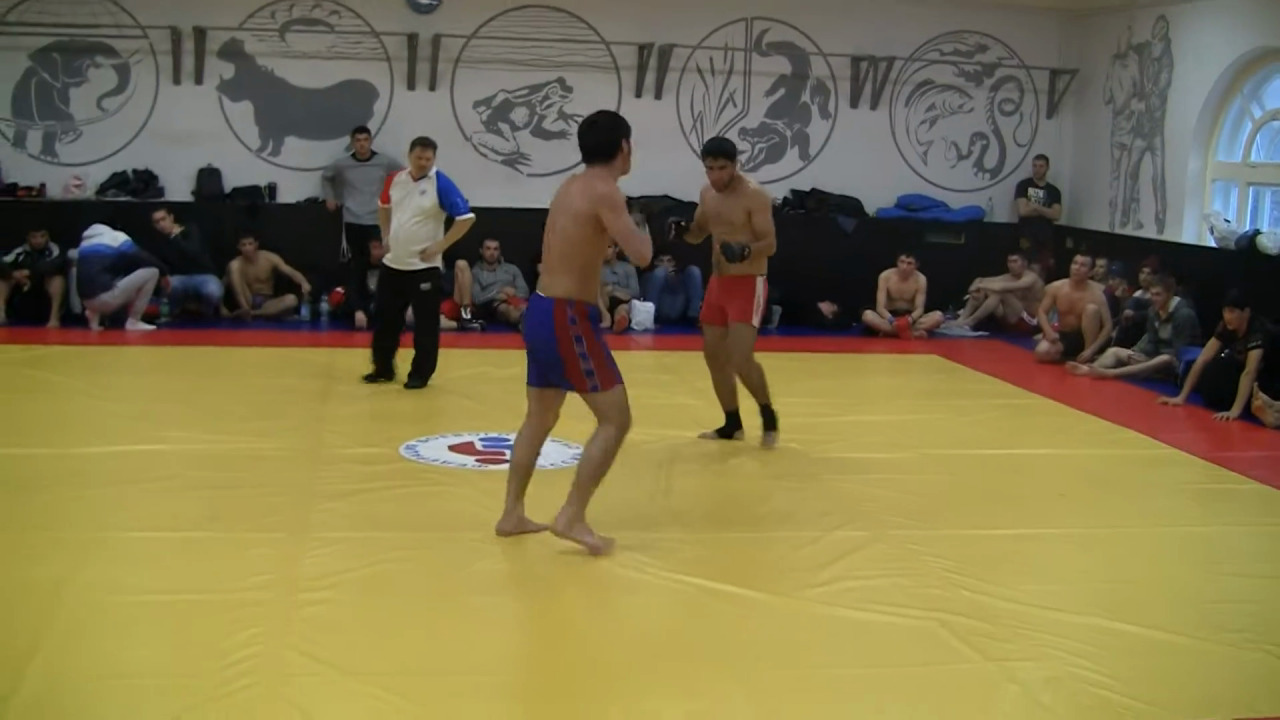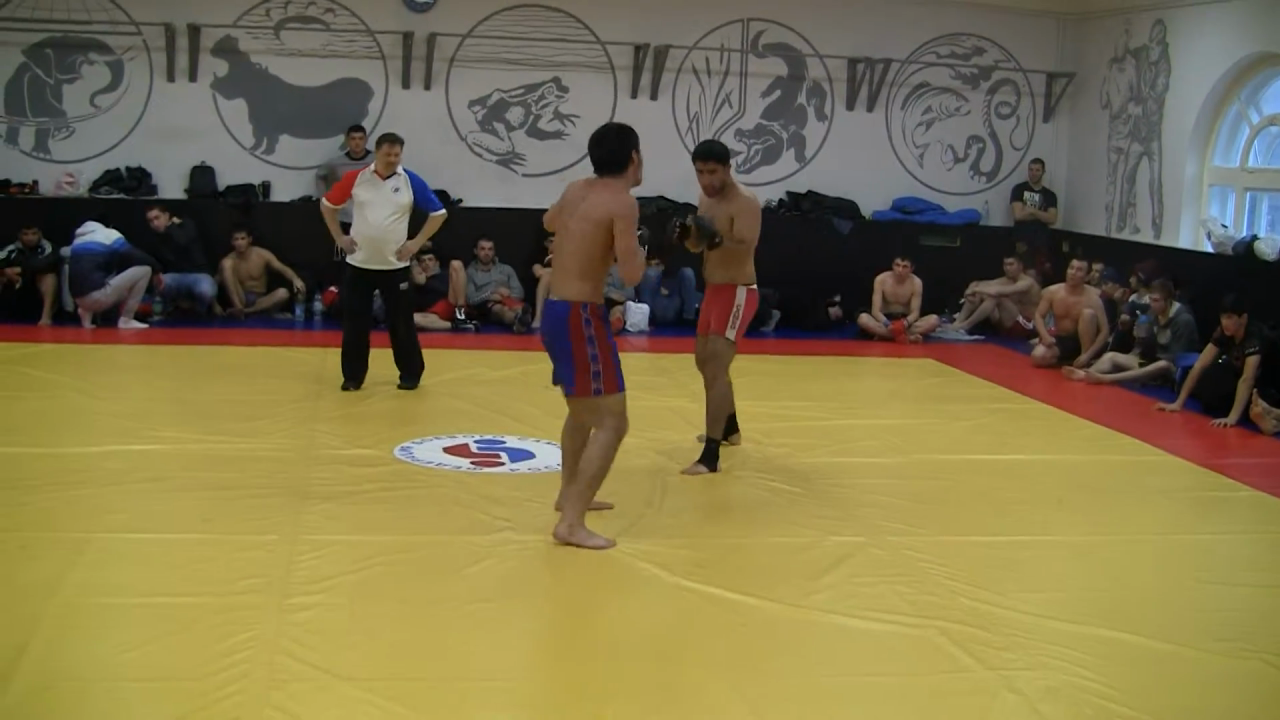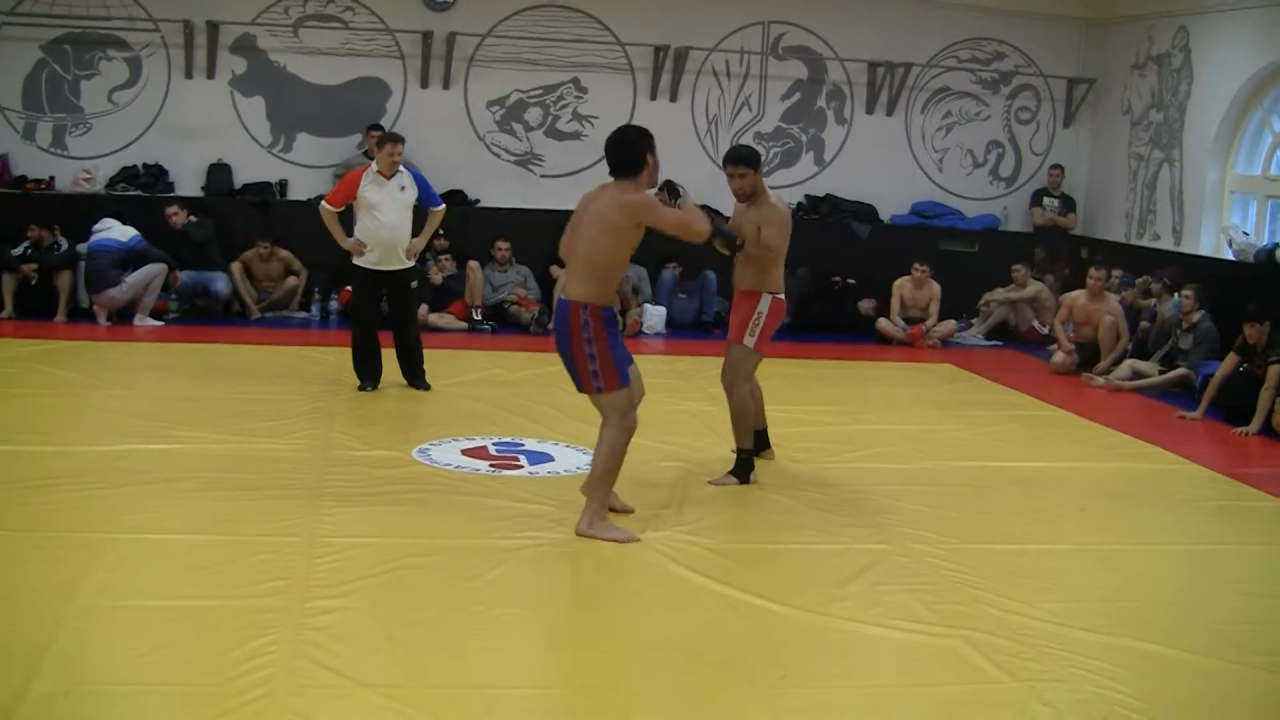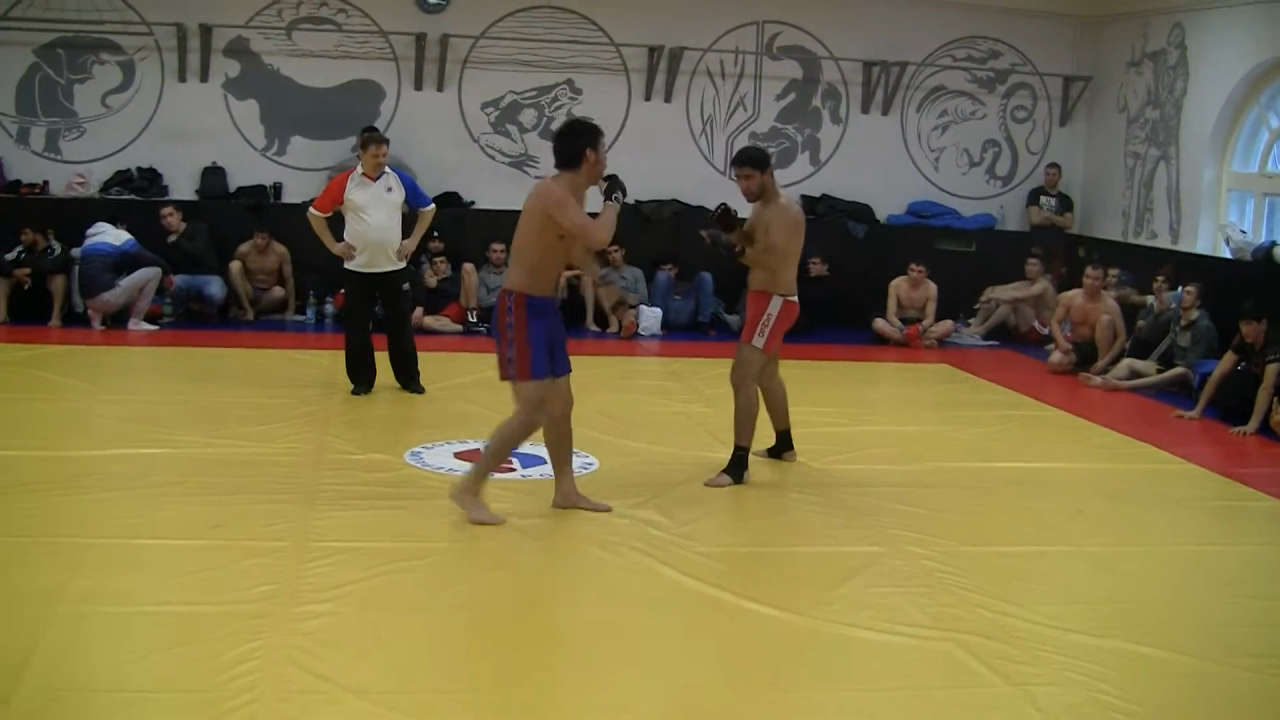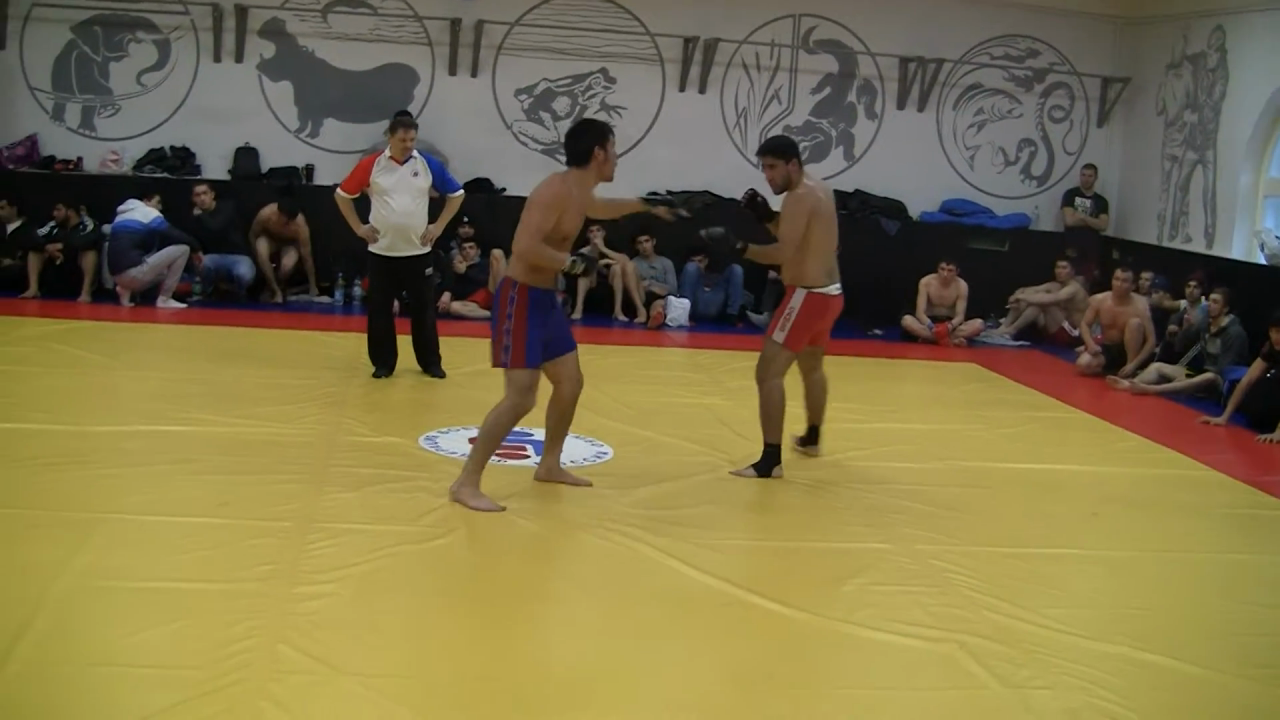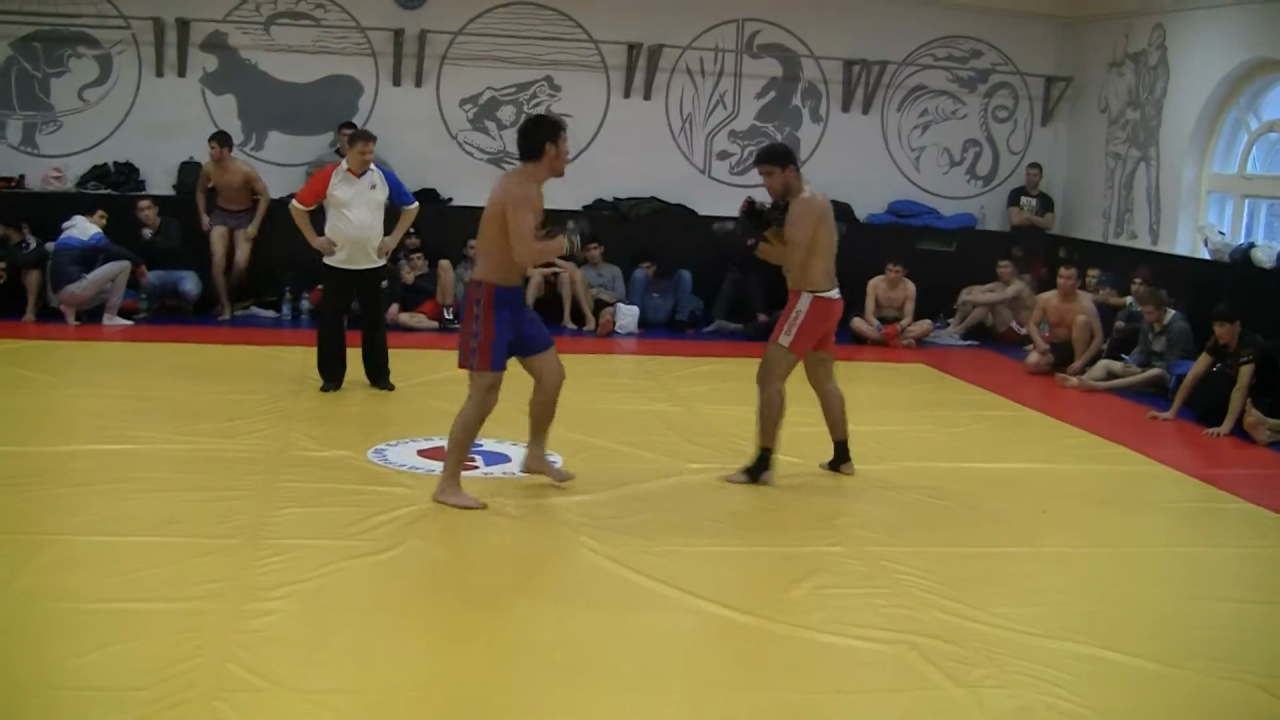
dt=0.5s
person 1, frame 1
left shoulder: (573, 186)
right shoulder: (604, 192)
right elbow: (641, 254)
right wrist: (632, 222)
left hip: (545, 310)
right hip: (567, 317)
left knee: (539, 418)
right knee: (616, 419)
left ankle: (513, 514)
right ankle: (572, 517)
person 1, frame 2
left shoulder: (577, 190)
right shoulder: (622, 203)
left elbow: (551, 223)
right elbow: (631, 274)
right wrist: (637, 246)
left hip: (556, 310)
right hip: (579, 317)
left knee: (582, 409)
right knee: (611, 423)
left ankle: (572, 493)
right ankle: (572, 523)
person 1, frame 3
left shoulder: (597, 196)
right shoulder: (636, 202)
left elbow: (565, 251)
right elbow: (698, 228)
right wrist: (681, 199)
left hip: (585, 311)
right hip: (583, 320)
left knee: (630, 396)
right knee: (619, 416)
left ankle: (597, 484)
right ankle: (594, 518)
person 1, frame 4
left shoulder: (570, 194)
right shoulder: (555, 195)
left elbow: (577, 250)
right elbow: (598, 238)
right wrist: (614, 199)
left hip: (546, 307)
right hip: (521, 309)
left knee: (561, 403)
right knee: (531, 411)
left ankle: (566, 489)
right ankle: (469, 489)
person 1, frame 5
left shoulder: (582, 192)
right shoulder: (554, 191)
left elbow: (603, 209)
right elbow: (525, 248)
left wrist: (650, 207)
right wrist: (573, 263)
left hip: (545, 298)
right hip: (520, 298)
left knee: (571, 382)
right knee: (519, 398)
left ankle: (549, 464)
right ankle: (467, 483)
person 1, frame 6
left shoulder: (526, 184)
right shoulder: (521, 190)
right elbow: (526, 254)
left wrist: (554, 242)
right wrist: (566, 244)
left hip: (512, 296)
right hip: (489, 299)
left knee: (552, 376)
right knee: (483, 398)
left ankle: (536, 457)
right ankle: (448, 484)
person 2, frame 1
left shoulder: (755, 196)
right shoulder: (707, 193)
left elbow: (770, 245)
right elbow: (699, 233)
left wrist: (744, 252)
right wrist: (683, 230)
left hip: (748, 284)
right hip: (718, 282)
left knee: (739, 359)
right knee: (714, 356)
left ankle: (769, 417)
right ankle: (732, 424)
person 2, frame 2
left shoulder: (744, 202)
right shoulder: (706, 198)
left elbow: (745, 252)
right elbow: (697, 245)
left wrist: (715, 239)
right wrist: (685, 233)
left hip: (737, 294)
right hip: (715, 291)
left knee: (715, 371)
right knee: (706, 363)
left ankle: (711, 455)
right ankle: (729, 426)
person 2, frame 3
left shoulder: (774, 210)
right shoulder: (742, 205)
left elbow: (771, 259)
right elbow: (727, 246)
left wrist: (738, 245)
left hip: (763, 302)
right hip: (746, 298)
left knee: (733, 378)
right knee: (744, 375)
left ankle: (744, 467)
right ankle: (760, 443)
person 2, frame 4
left shoulder: (783, 211)
right shoulder: (762, 206)
left elbow: (772, 261)
right elbow: (750, 243)
left wrist: (732, 245)
right wrist: (732, 228)
left hip: (774, 302)
right hip: (764, 299)
left knee: (742, 376)
right knee: (766, 374)
left ankle: (738, 466)
right ankle: (784, 445)
person 2, frame 5
left shoulder: (799, 197)
right shoulder: (819, 190)
left elbow: (783, 253)
left wrist: (736, 245)
right wrist: (765, 216)
left hip: (808, 296)
right hip: (827, 293)
left knee: (768, 373)
right knee: (811, 367)
left ankle: (770, 460)
right ankle: (812, 437)
person 2, frame 6
left shoulder: (803, 204)
right shoulder: (807, 201)
left elbow: (793, 258)
right elbow: (792, 249)
left wrist: (753, 241)
right wrist: (764, 226)
left hip: (811, 301)
right hip: (825, 299)
left knee: (769, 377)
right knee: (823, 380)
left ankle: (762, 463)
right ankle: (842, 457)
person 3, frame 1
left shoulder: (441, 183)
right shoulder: (395, 180)
left elbow: (466, 217)
right elbow: (383, 206)
left wrist: (441, 245)
right wrist: (386, 235)
left hip: (425, 267)
right hip: (392, 263)
left knee: (425, 324)
right knee: (384, 319)
left ankle: (420, 374)
right ankle: (383, 368)
person 3, frame 2
left shoulder: (411, 182)
right shoulder: (355, 178)
left elbow: (438, 213)
right elbow: (328, 205)
left wrist: (417, 242)
right wrist: (339, 237)
left hip: (395, 265)
right hip: (359, 264)
left knee: (401, 323)
right knee: (355, 323)
left ankle: (411, 375)
right ankle: (353, 376)
person 3, frame 3
left shoulder: (413, 179)
right shoulder: (358, 178)
left elbow: (438, 208)
right elbow: (327, 208)
left wrist: (423, 239)
right wrist: (343, 240)
left hip: (403, 265)
right hip: (367, 265)
left knee: (406, 322)
right knee: (365, 323)
left ankle: (415, 375)
right ankle: (368, 377)
person 3, frame 4
left shoulder: (400, 180)
right shoulder: (344, 182)
left elbow: (428, 208)
right elbow: (315, 213)
left wrist: (414, 240)
right wrist: (333, 245)
left hip: (394, 267)
right hip: (358, 268)
left knee: (400, 324)
right knee: (357, 326)
left ankle: (409, 378)
right ankle: (362, 380)
person 3, frame 5
left shoulder: (428, 165)
right shoulder: (371, 165)
left elbow: (456, 194)
right elbow: (343, 194)
left wrist: (439, 226)
right wrist: (358, 227)
left hip: (419, 251)
right hip: (381, 251)
left knee: (423, 308)
right knee: (379, 309)
left ankle: (430, 362)
right ankle: (383, 363)
person 3, frame 6
left shoulder: (384, 177)
right shoulder: (328, 177)
left elbow: (411, 206)
right elbow: (298, 206)
left wrist: (394, 238)
right wrist: (314, 239)
left hip: (374, 264)
right hip: (337, 263)
left knee: (375, 321)
right knee: (331, 321)
left ankle: (379, 376)
right ankle: (331, 376)
